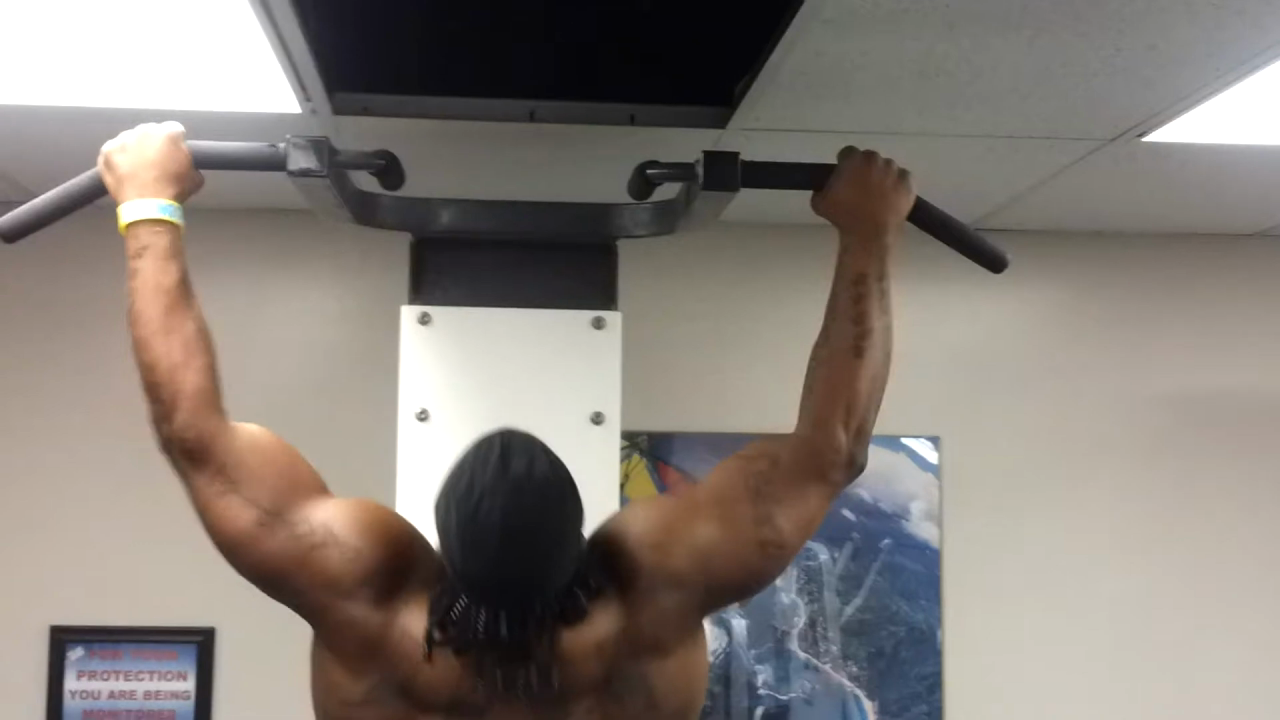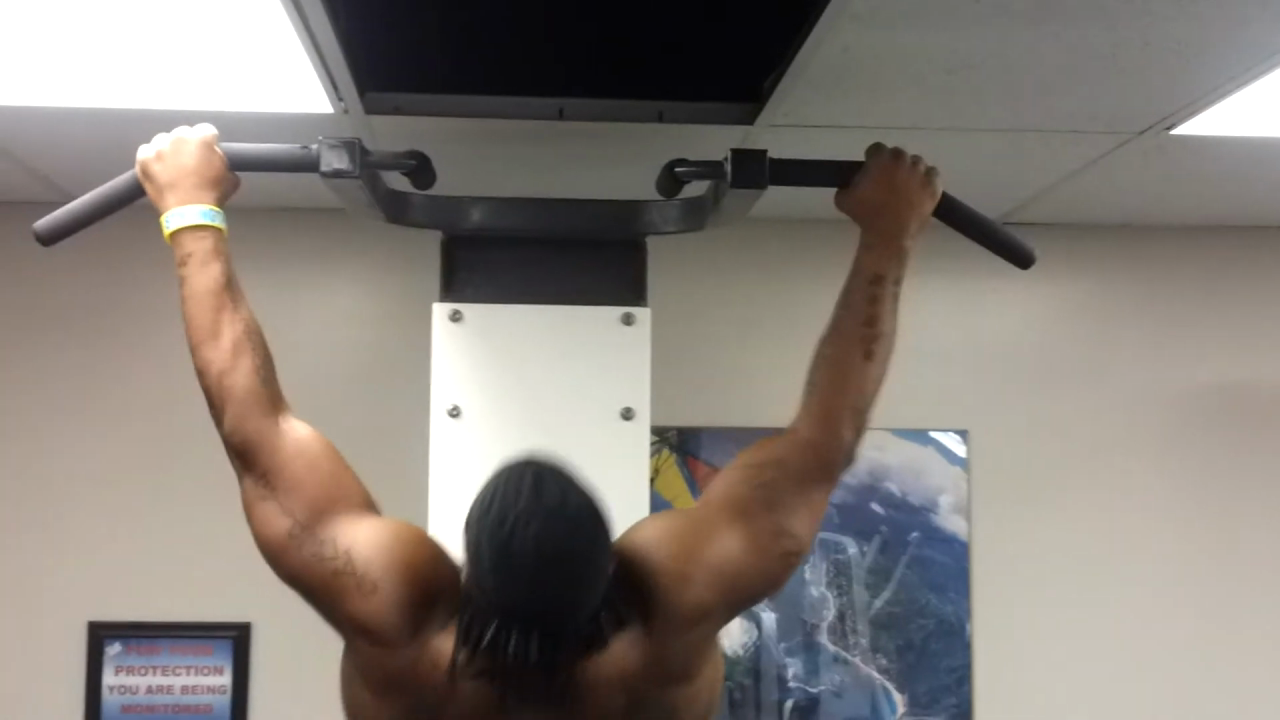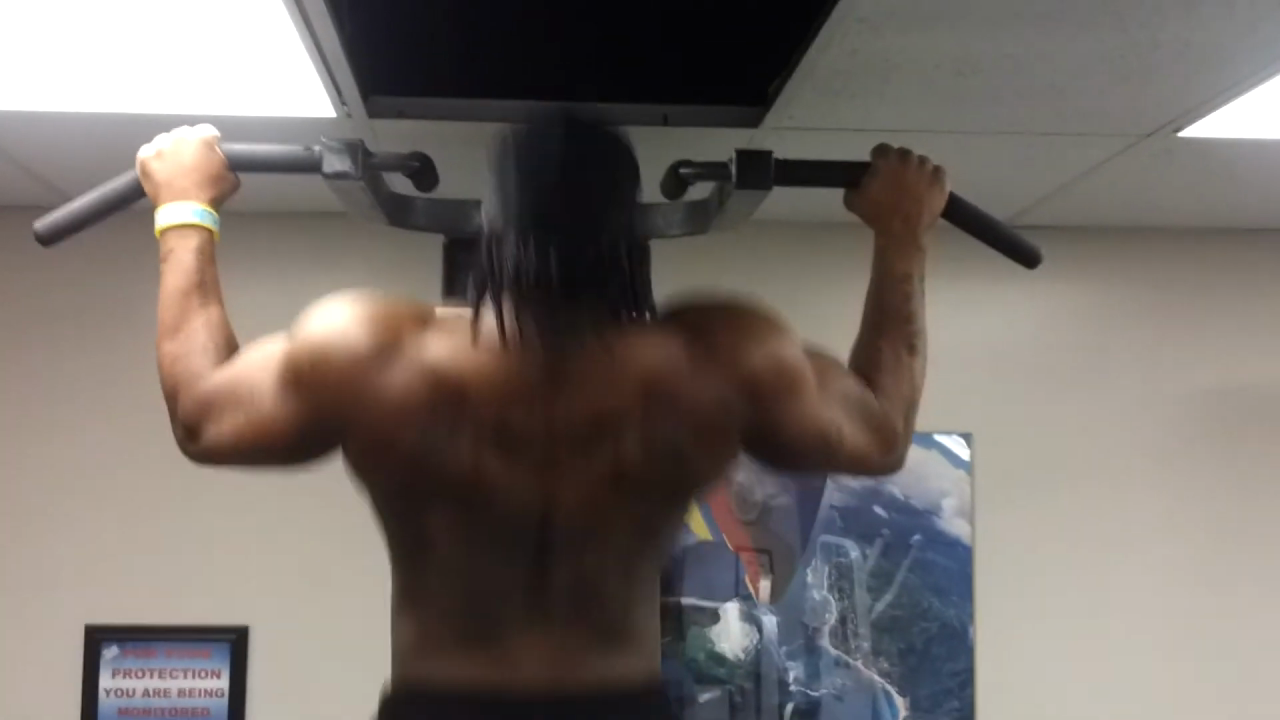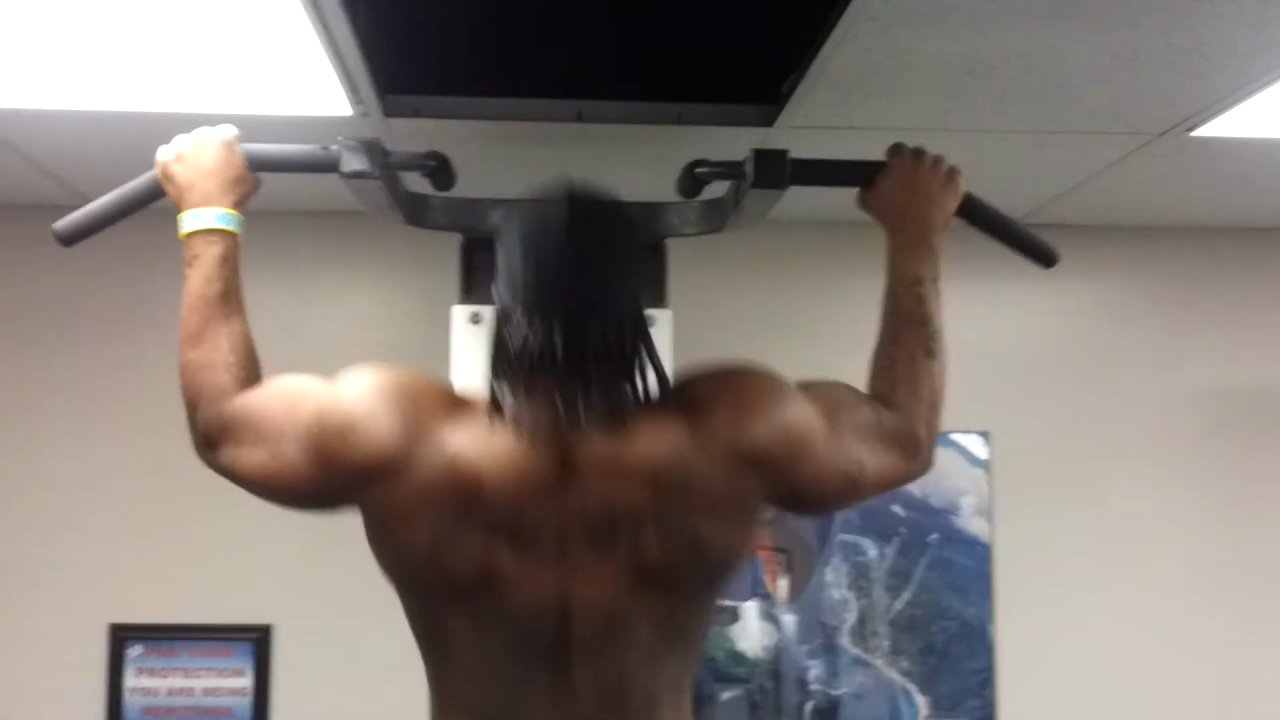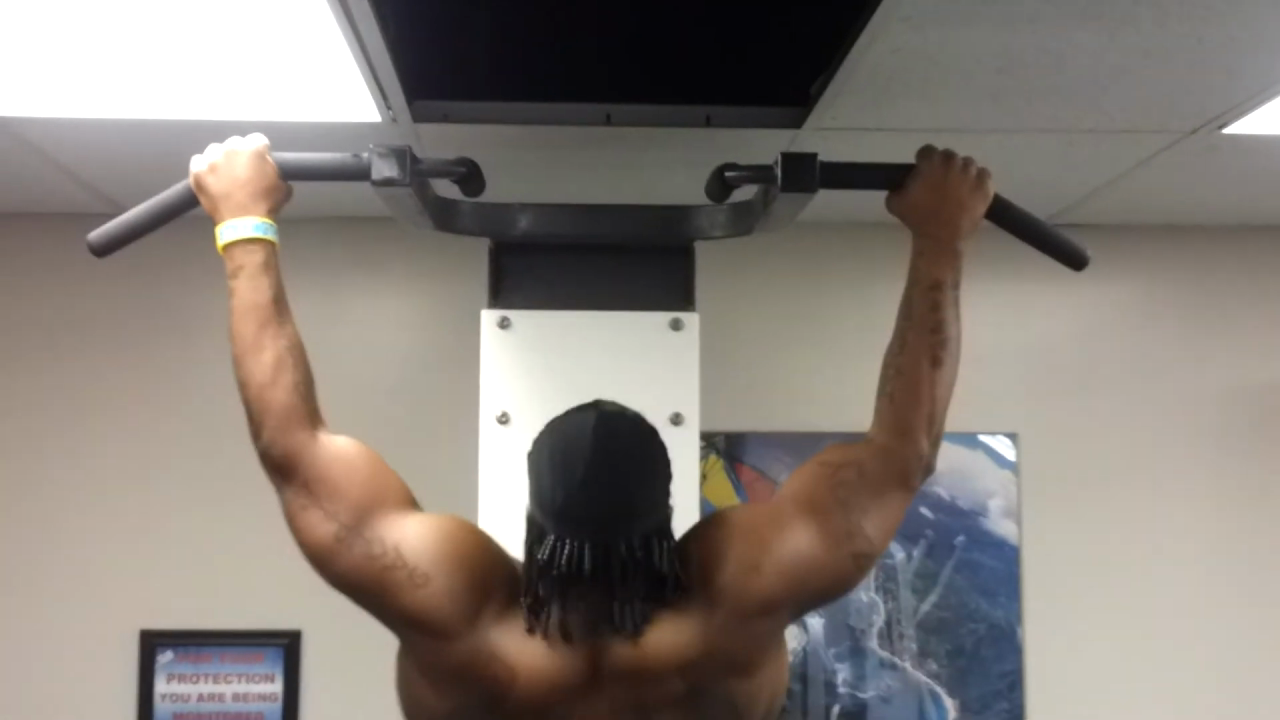
dt=0.4s
person 1, frame 1
left shoulder: (364, 607)
right shoulder: (651, 610)
left elbow: (191, 428)
right elbow: (833, 445)
left wrist: (149, 209)
right wrist: (866, 237)
person 1, frame 2
left shoulder: (395, 617)
right shoulder: (669, 620)
left elbow: (252, 422)
right elbow: (825, 439)
left wrist: (194, 216)
right wrist: (884, 239)
person 1, frame 3
left shoulder: (372, 354)
right shoulder: (720, 360)
left elbow: (199, 414)
right elbow: (881, 434)
left wrist: (184, 210)
right wrist: (901, 237)
person 1, frame 4
left shoulder: (399, 438)
right shoulder: (727, 442)
left elbow: (220, 420)
right elbow: (903, 433)
left wrist: (209, 215)
right wrist: (913, 237)
person 1, frame 5
left shoulder: (454, 618)
right shoulder: (731, 615)
left elbow: (289, 442)
right elbow: (901, 454)
left wrist: (247, 227)
right wrist: (937, 244)
